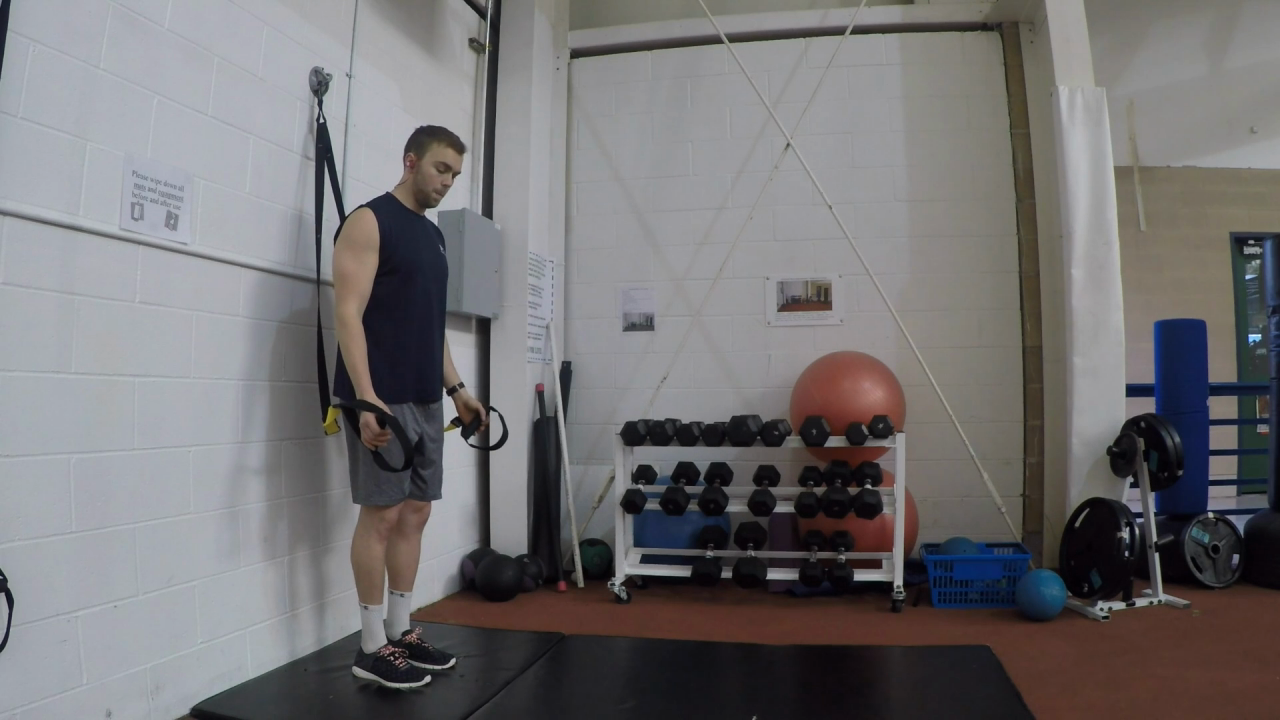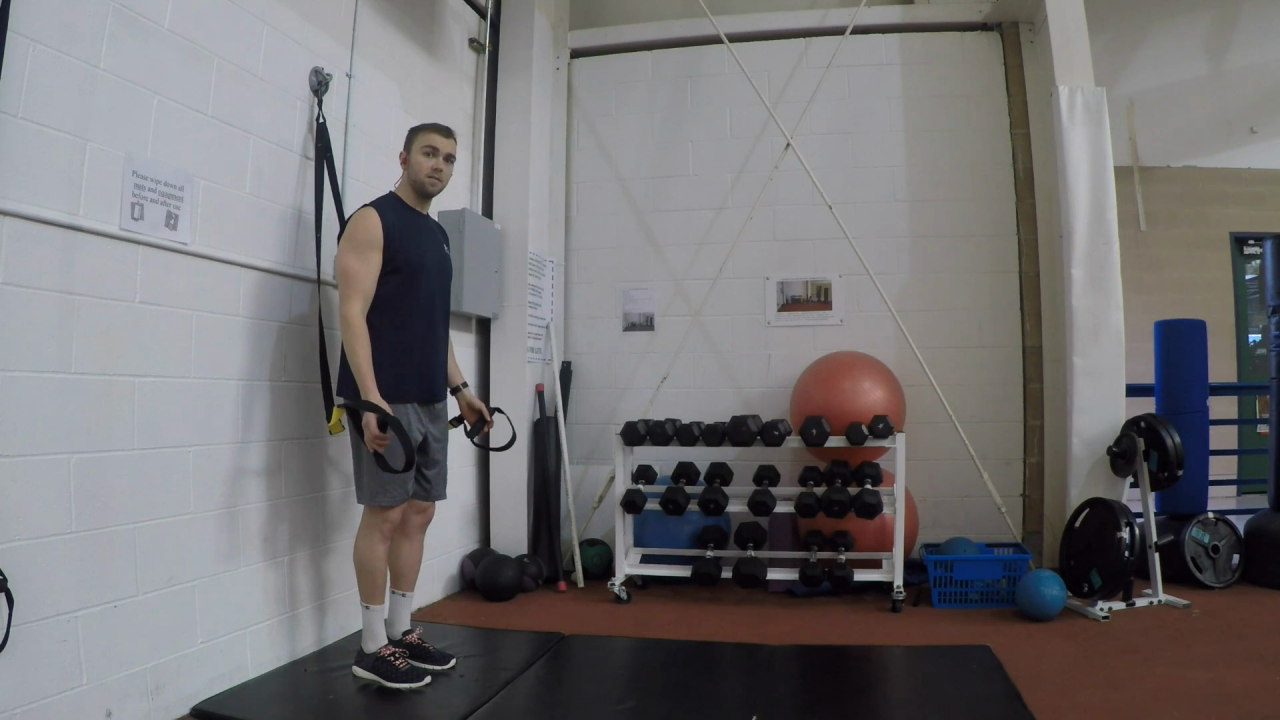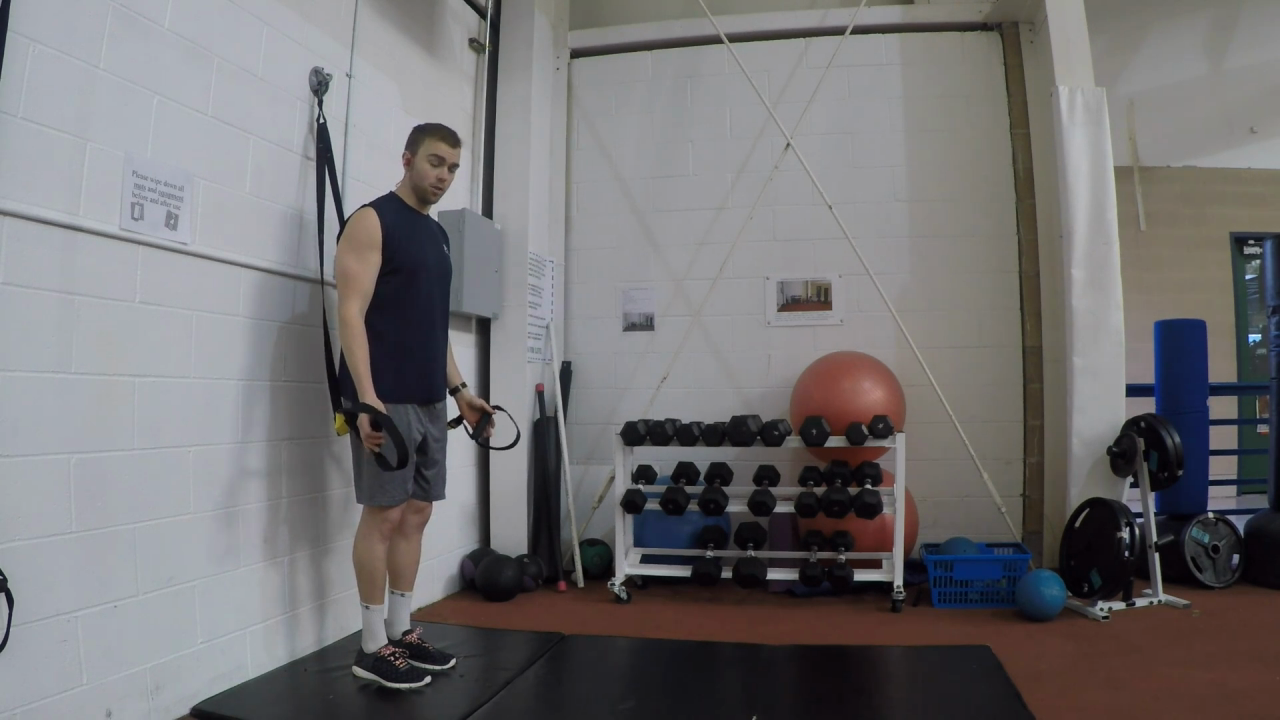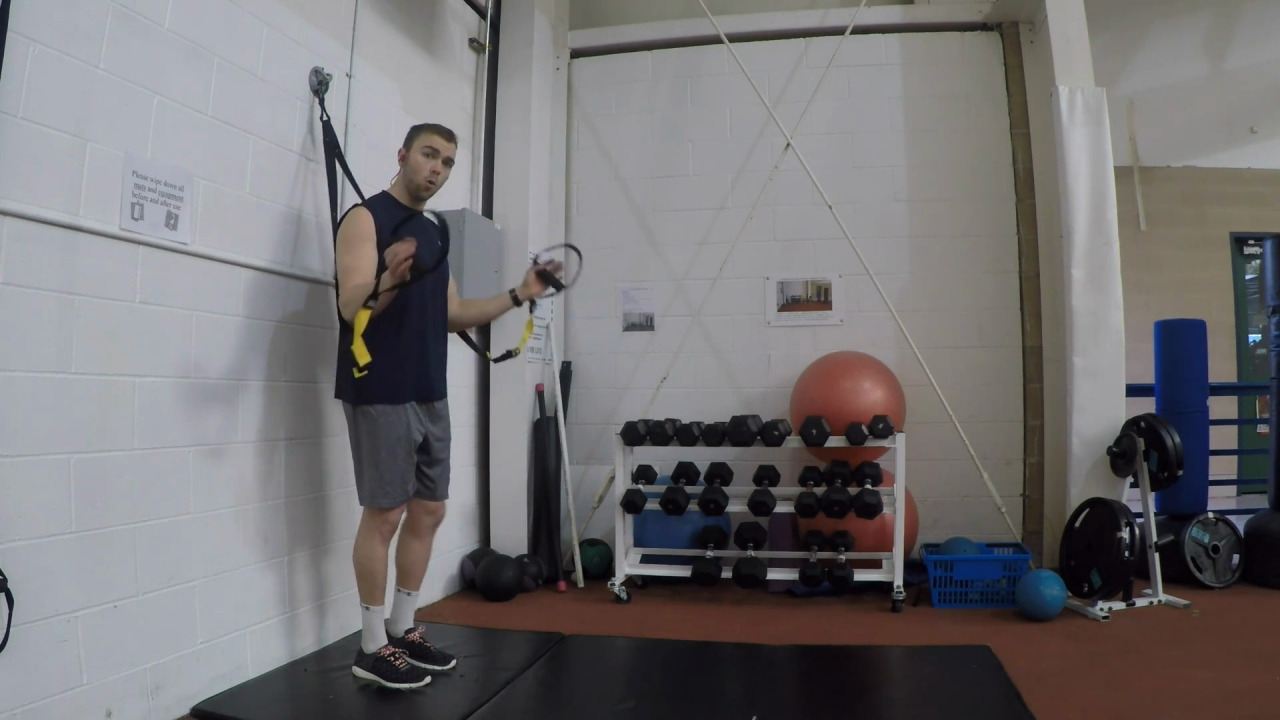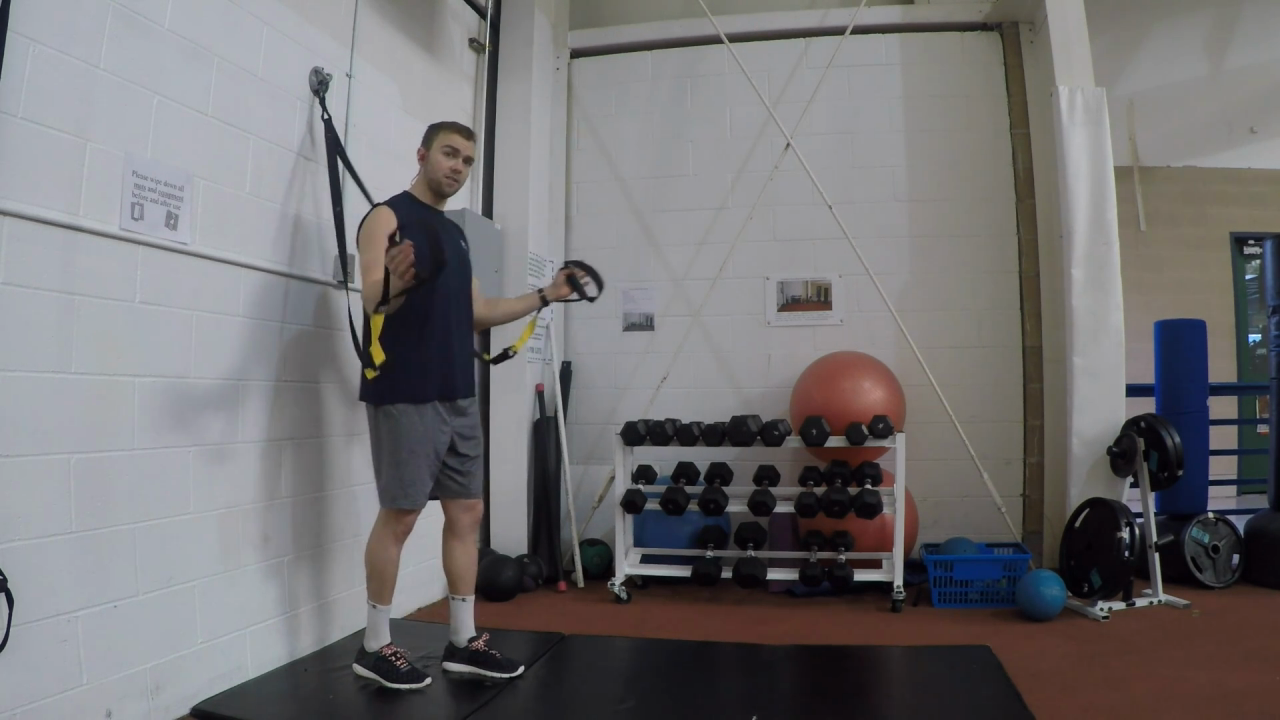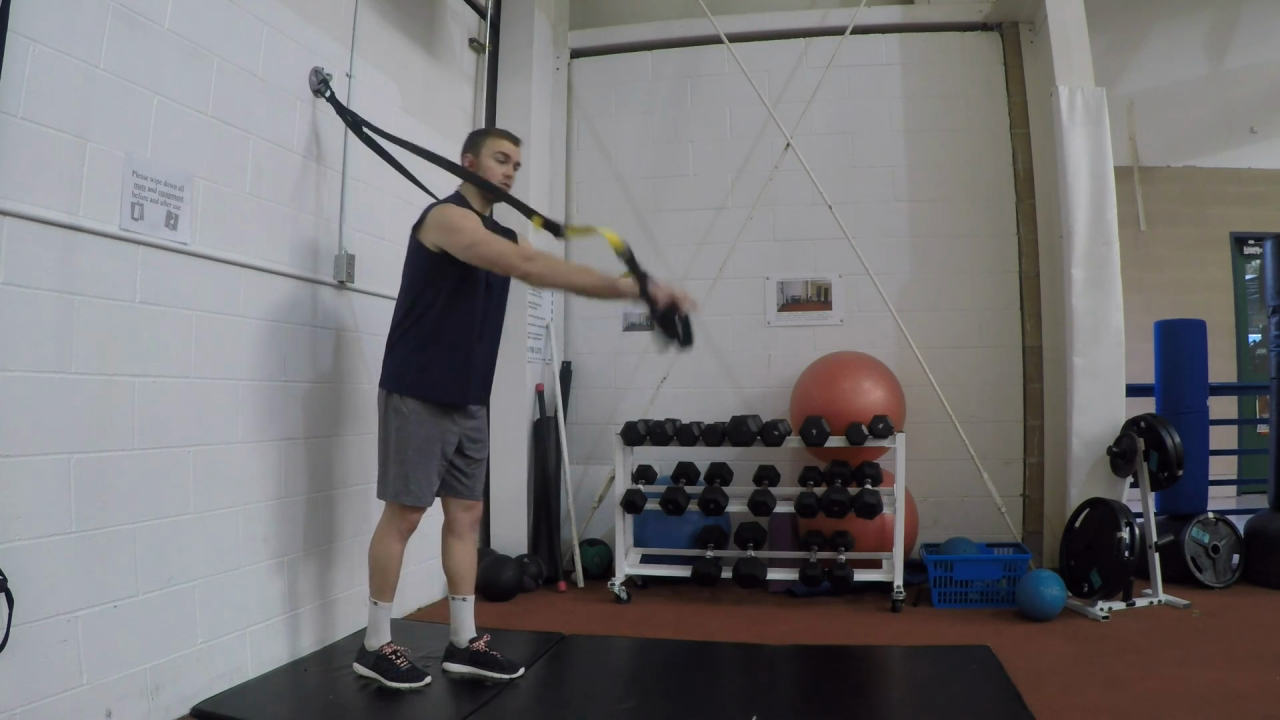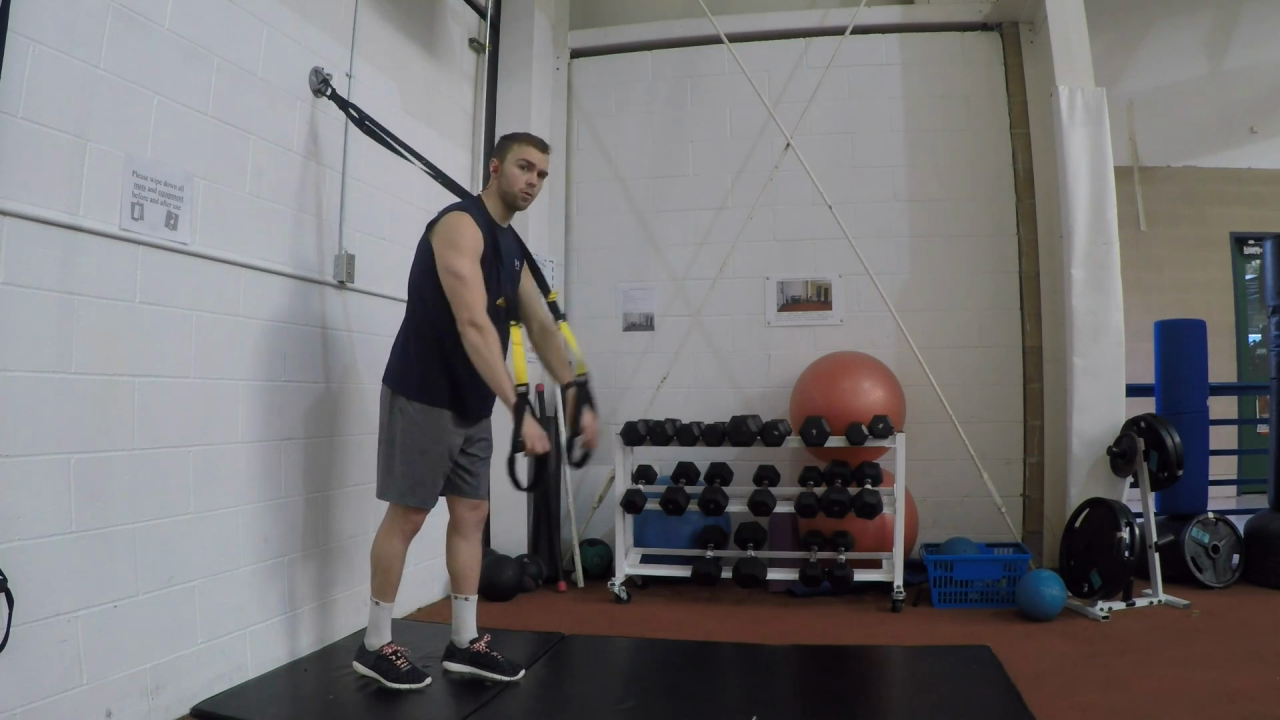
dt=0.7s
person 1, frame 1
left shoulder: (432, 235)
right shoulder: (369, 222)
right elbow: (349, 314)
left wrist: (456, 388)
right wrist: (366, 397)
left hip: (425, 399)
right hip: (382, 400)
left knee: (415, 514)
right knee: (382, 515)
left ankle: (401, 630)
right ankle: (372, 646)
person 1, frame 2
left shoulder: (437, 233)
right shoulder: (373, 220)
right elbow: (353, 313)
left wrist: (460, 388)
right wrist: (370, 397)
left hip: (430, 400)
right hip: (386, 399)
left knee: (418, 513)
right knee: (384, 515)
left ankle: (401, 631)
right ankle: (372, 646)
person 1, frame 3
left shoulder: (437, 234)
right shoulder: (373, 221)
right elbow: (351, 313)
left wrist: (459, 388)
right wrist: (367, 396)
left hip: (428, 400)
right hip: (386, 399)
left knee: (416, 514)
right knee: (383, 515)
left ankle: (401, 631)
right ankle: (373, 646)
person 1, frame 4
left shoulder: (432, 231)
right shoulder: (366, 218)
left elbow: (450, 313)
right elbow: (351, 307)
left wrist: (519, 295)
right wrist: (389, 280)
left hip: (430, 394)
right hip: (381, 395)
left knee: (428, 513)
right knee: (383, 515)
left ankle: (402, 629)
right ankle: (373, 647)
person 1, frame 5
left shoulder: (453, 233)
right shoulder: (388, 218)
left elbow: (474, 313)
right elbow: (374, 301)
left wrist: (545, 296)
right wrist: (397, 282)
left hip: (458, 396)
right hip: (404, 396)
left knee: (466, 515)
right knee: (399, 516)
left ankle: (464, 640)
right ankle: (375, 646)
person 1, frame 6
left shoulder: (499, 234)
right shoulder: (448, 217)
left elbow: (563, 271)
right elbow: (532, 267)
left wrist: (637, 288)
right wrist: (634, 285)
left hip: (467, 397)
right hip: (418, 393)
left knee: (466, 512)
right knee: (403, 513)
left ankle: (464, 641)
right ankle: (376, 645)
person 1, frame 7
left shoulder: (511, 246)
right shoulder: (459, 225)
left elbow: (542, 329)
right elbow: (474, 325)
left wrist: (577, 398)
right wrist: (520, 410)
left hip: (470, 402)
right hip: (422, 396)
left knee: (472, 514)
right knee: (407, 514)
left ankle: (465, 641)
right ankle: (376, 644)
